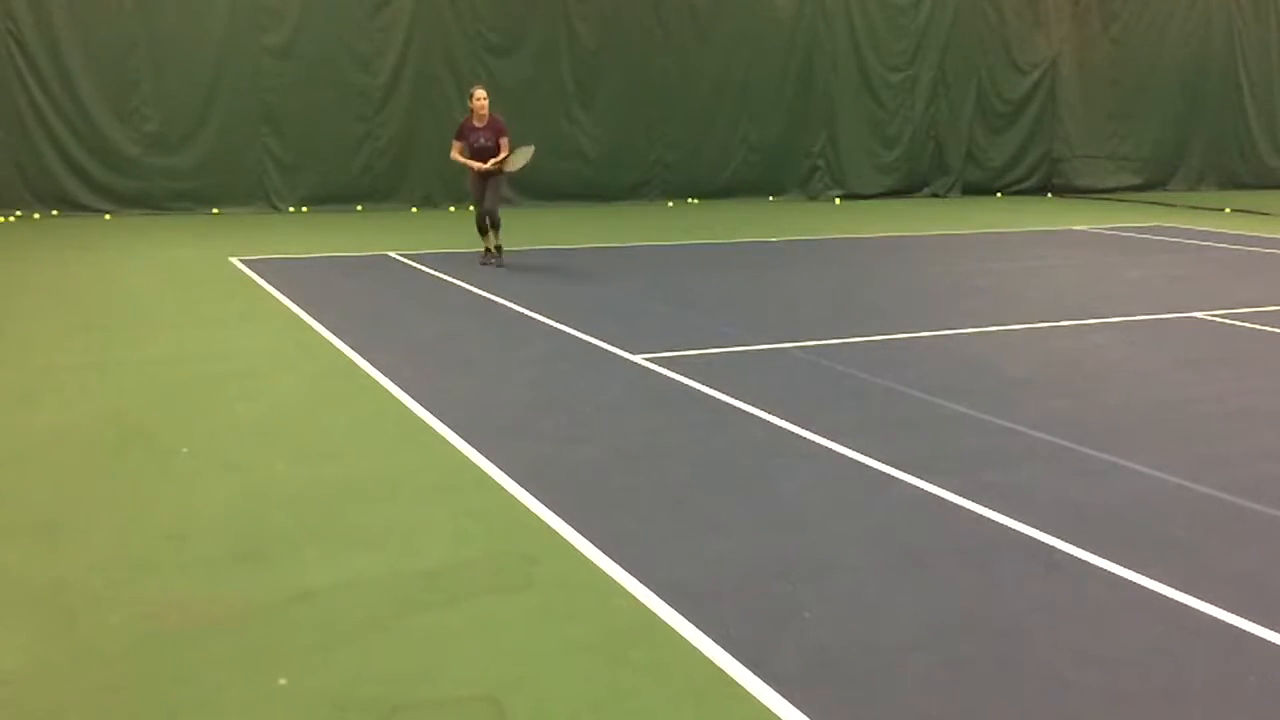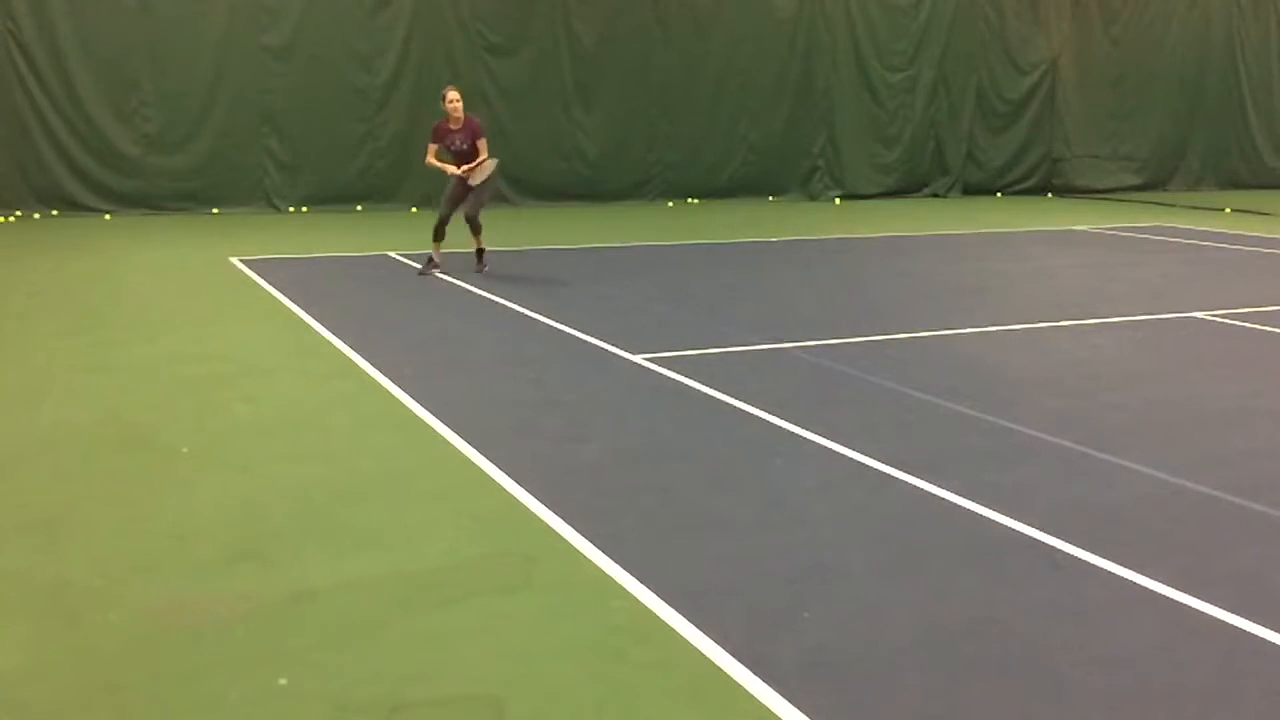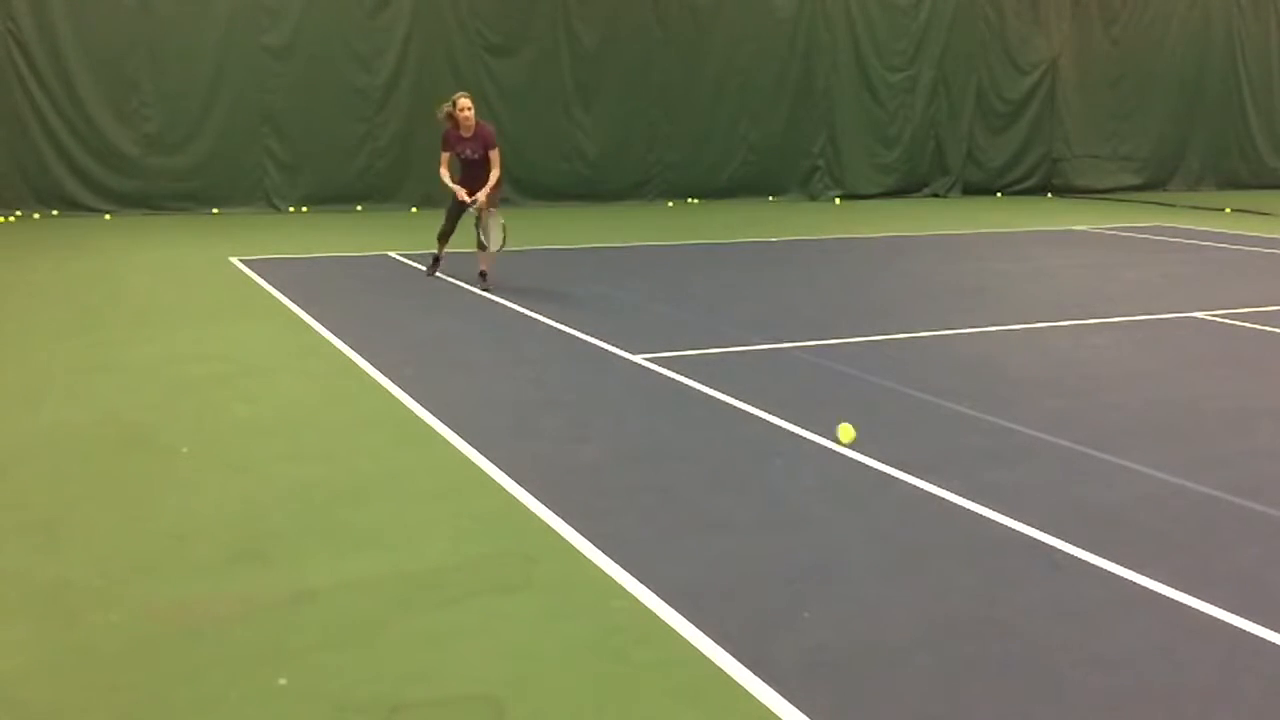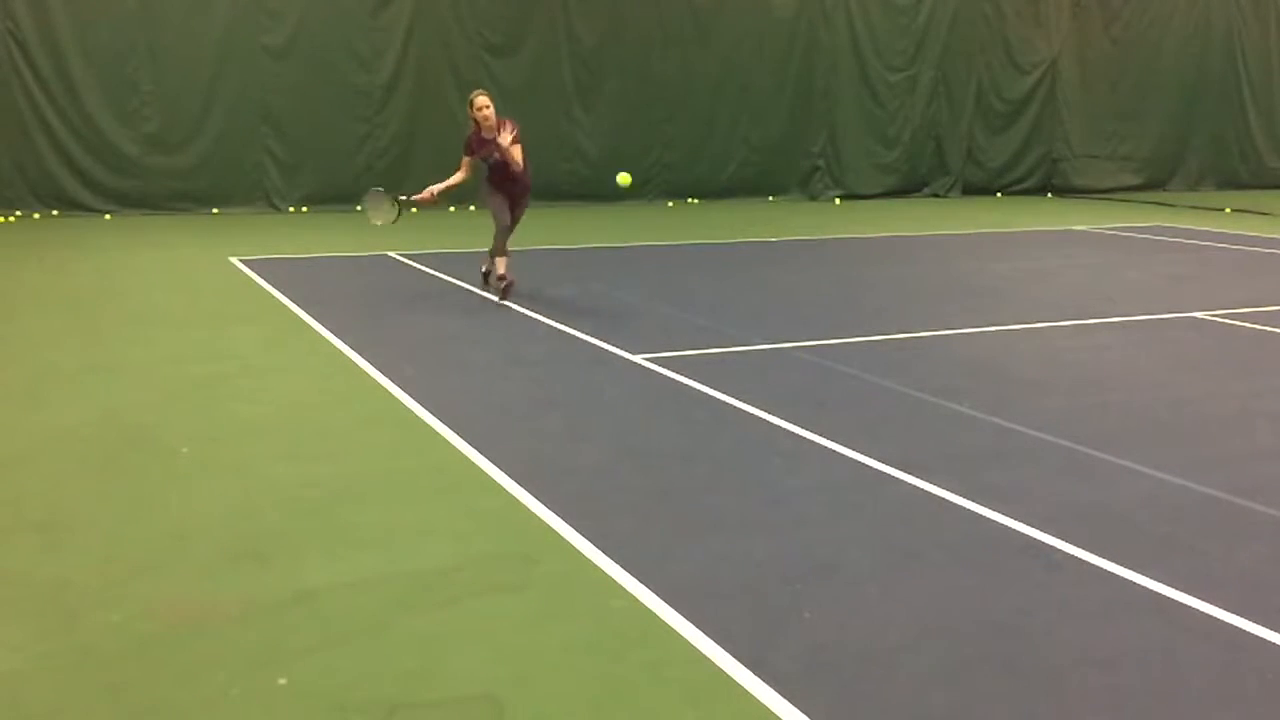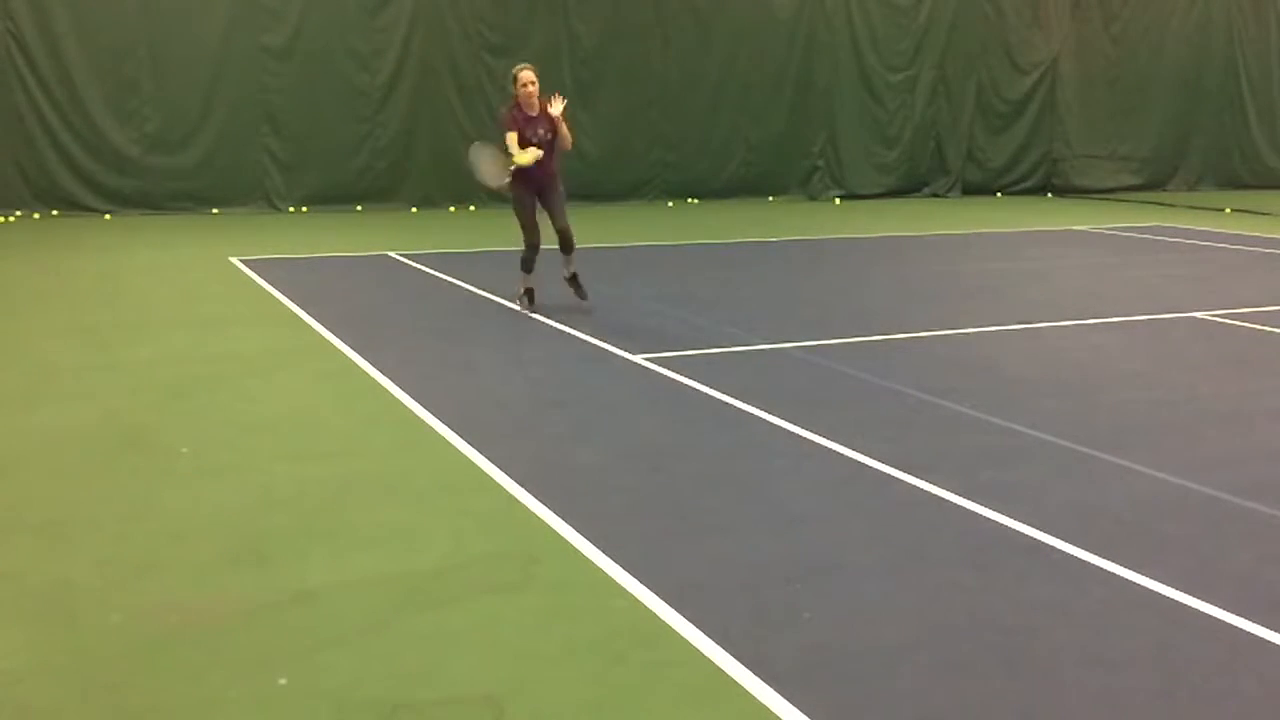
dt=0.3s
person 1, frame 1
left shoulder: (498, 123)
right shoulder: (464, 126)
left elbow: (505, 152)
right elbow: (454, 154)
left wrist: (495, 161)
right wrist: (471, 163)
left hip: (496, 172)
right hip: (476, 173)
left knee: (490, 208)
right knee: (480, 213)
left ankle: (497, 245)
right ankle: (488, 249)
person 1, frame 2
left shoulder: (475, 125)
right shoulder: (439, 128)
left elbow: (484, 155)
right elbow: (429, 159)
left wrist: (469, 167)
right wrist: (445, 167)
right hip: (458, 178)
left knee: (470, 214)
right knee: (442, 216)
left ankle: (480, 251)
right ankle: (435, 260)
person 1, frame 3
left shoulder: (486, 132)
right shoulder: (449, 134)
left elbow: (496, 169)
right elbow: (443, 169)
left wrist: (485, 191)
right wrist: (454, 187)
left hip: (488, 186)
right hip: (464, 185)
left knee: (481, 221)
right knee: (448, 227)
left ankle: (484, 272)
right ankle: (438, 256)
person 1, frame 4
left shoulder: (509, 129)
right shoulder: (473, 138)
left elbow: (518, 167)
right elbow: (463, 173)
left wrist: (506, 148)
right wrist: (438, 188)
left hip: (520, 190)
right hip: (495, 189)
left knee: (503, 234)
right knee: (503, 223)
left ankle: (487, 270)
right ankle: (501, 279)
person 1, frame 5
left shoulder: (548, 108)
right shoulder: (511, 115)
left elbow: (567, 145)
right elbow: (513, 150)
left wrist: (558, 119)
left hip: (549, 181)
right hip: (522, 184)
left knee: (563, 230)
right knee: (532, 242)
left ankle: (570, 273)
right ankle: (526, 290)
